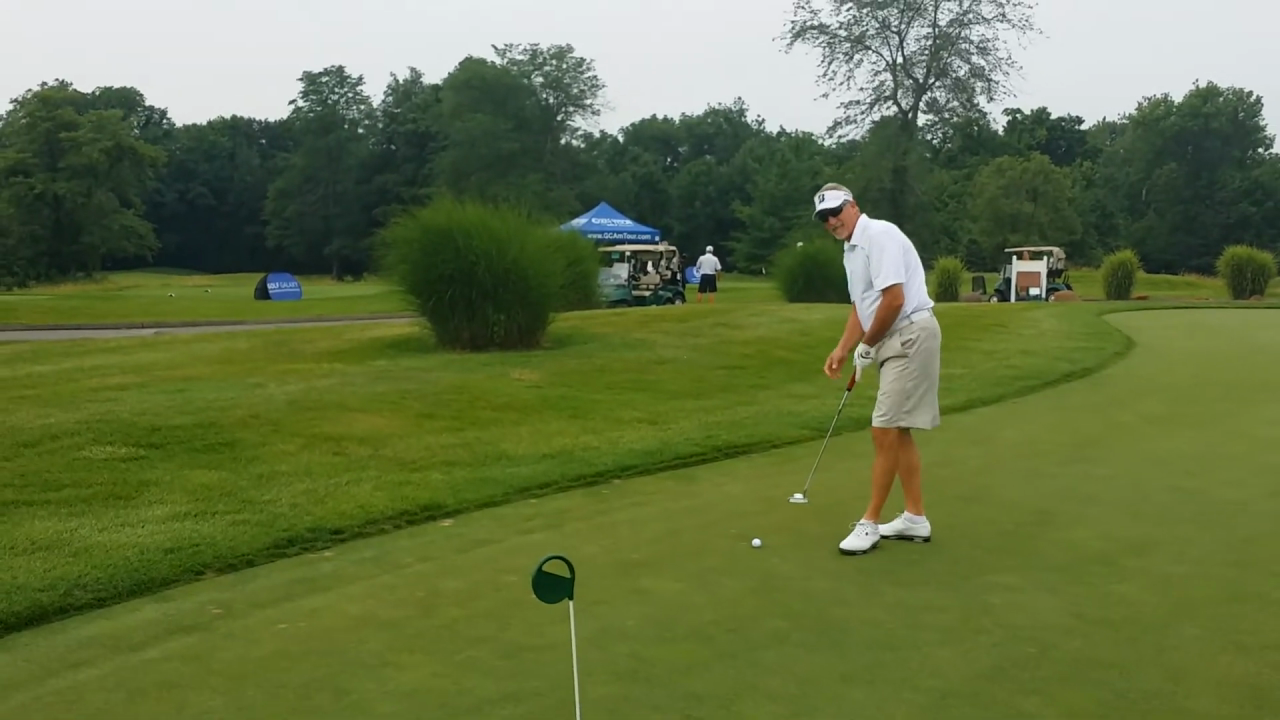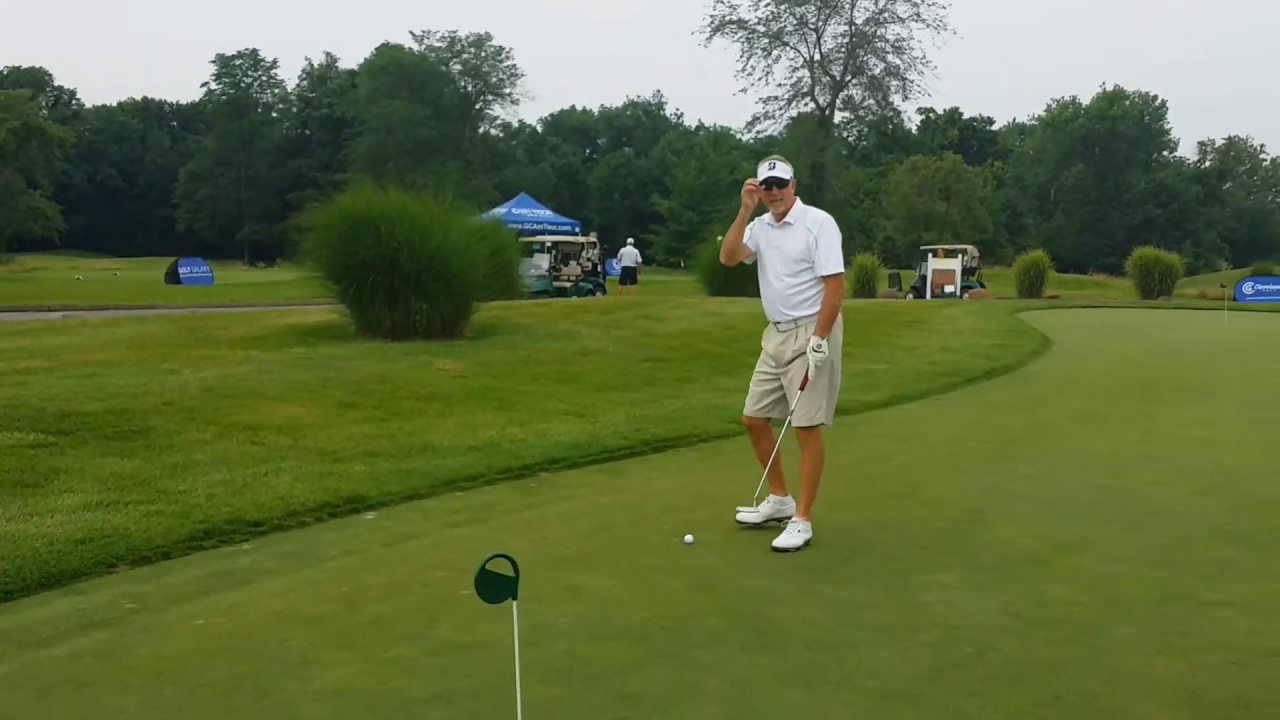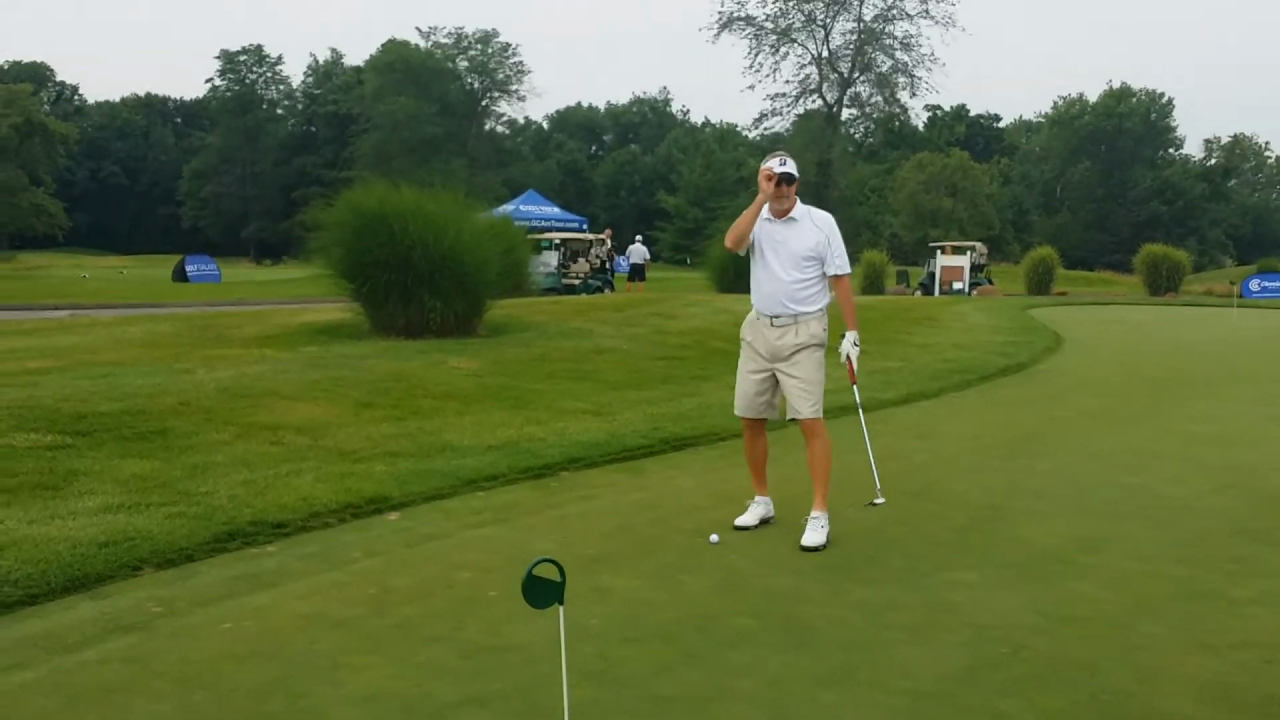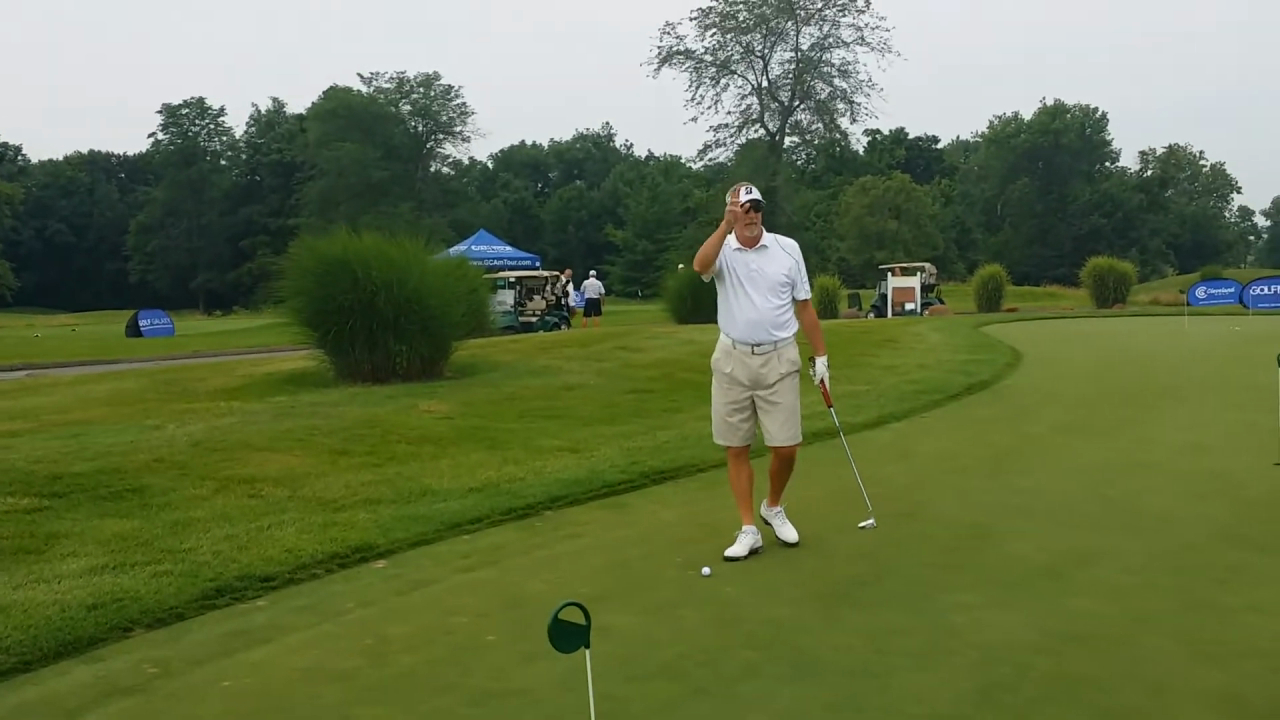
dt=0.4s
person 1, frame 1
left shoulder: (880, 235)
right shoulder: (851, 250)
left elbow: (894, 299)
right elbow: (861, 308)
left wrist: (866, 346)
right wrist: (842, 350)
left hip: (910, 338)
right hip: (896, 341)
left knee: (885, 432)
right knee: (897, 432)
left ankle: (871, 522)
right ankle: (915, 518)
person 1, frame 2
left shoulder: (818, 222)
right shoulder: (759, 227)
left elbow: (835, 284)
right elbow: (728, 258)
left wrist: (819, 338)
right wrist: (744, 210)
left hip: (813, 334)
right hip: (777, 335)
left knee: (806, 427)
right knee: (754, 418)
left ankle: (801, 520)
right ankle: (779, 498)
person 1, frame 3
left shoulder: (821, 221)
right shoulder: (755, 220)
left elbow: (840, 280)
right elbow: (731, 243)
left wrist: (851, 333)
right wrist: (761, 198)
left hip: (803, 333)
right hip: (757, 331)
left knee: (811, 423)
right knee: (750, 420)
left ankle: (819, 515)
right ankle: (761, 501)
person 1, frame 4
left shoulder: (788, 249)
right shoulder: (719, 249)
left elbow: (805, 307)
right elbow: (700, 267)
left wrist: (821, 357)
right wrist: (727, 224)
left hip: (779, 359)
right hip: (732, 360)
left knee: (786, 448)
right knee: (736, 450)
left ankle: (774, 507)
right ankle: (749, 531)
